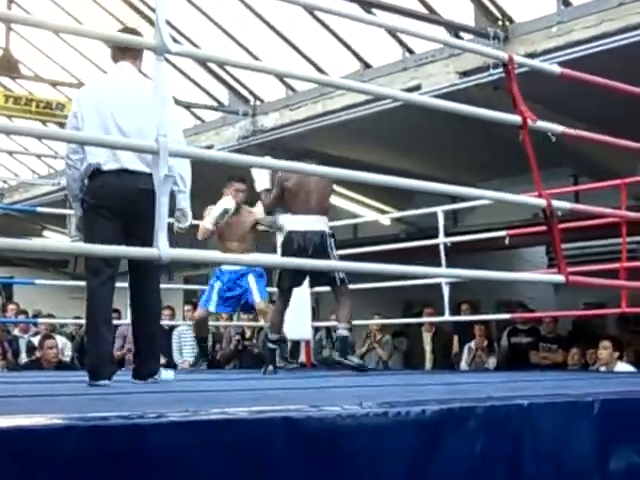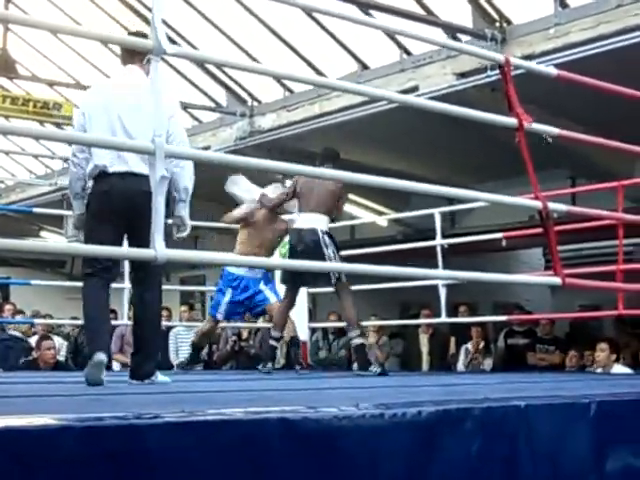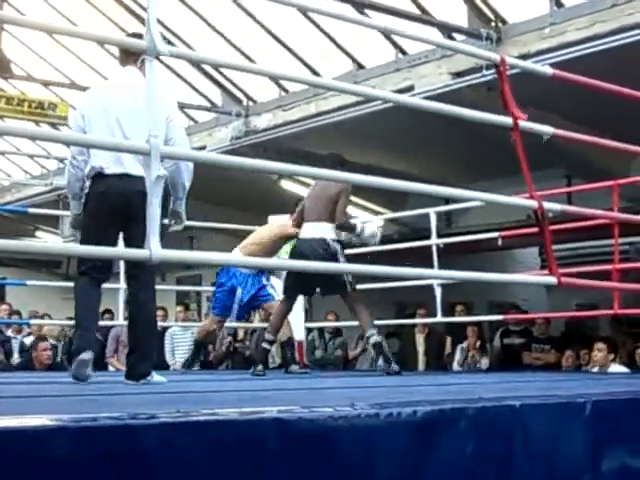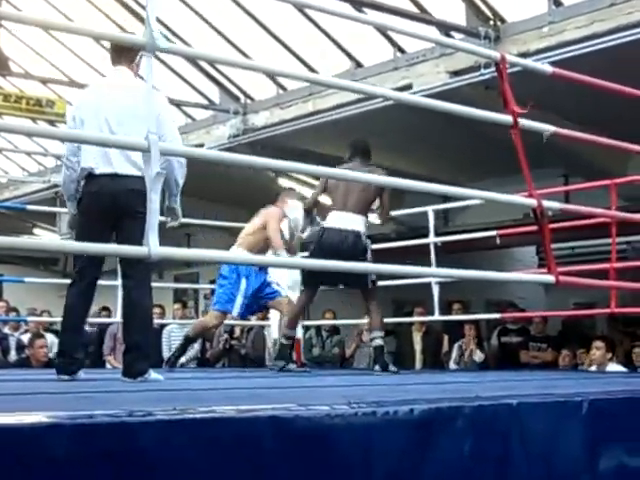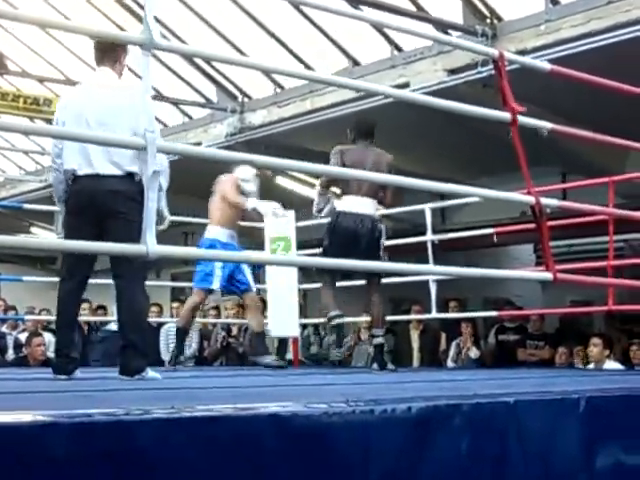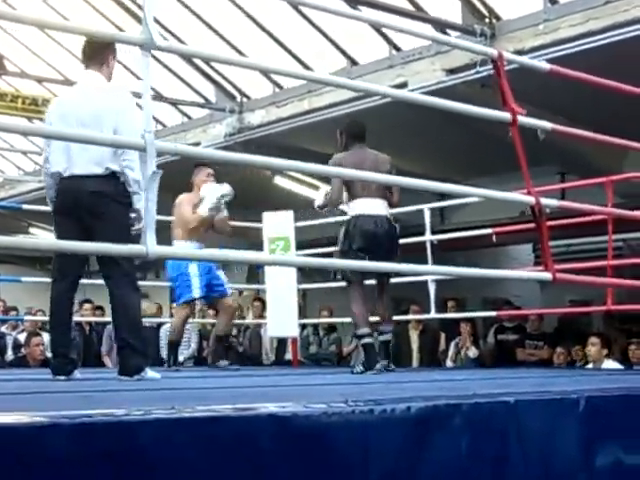
dt=0.2s
person 1, frame 1
left shoulder: (87, 94)
right shoulder: (155, 93)
left elbow: (73, 155)
right elbow: (174, 149)
left wrist: (77, 204)
right wrist: (182, 199)
left hip: (102, 188)
right hip: (144, 188)
left knee: (100, 275)
right knee: (145, 278)
left ankle: (100, 366)
right ankle: (147, 367)
person 1, frame 2
left shoulder: (95, 95)
right shoulder: (162, 97)
left elbow: (78, 154)
right elbow: (179, 156)
left wrist: (78, 203)
right wrist: (181, 206)
left hip: (107, 189)
right hip: (147, 191)
left knee: (97, 272)
right knee: (147, 279)
left ankle: (98, 348)
right ankle: (144, 368)
person 1, frame 3
left shoulder: (93, 96)
right shoulder: (160, 98)
left elbow: (77, 155)
right elbow: (180, 156)
left wrist: (75, 203)
right wrist: (179, 202)
left hip: (103, 190)
right hip: (144, 192)
left knee: (90, 272)
right knee: (141, 279)
left ankle: (83, 347)
right ankle: (140, 368)
person 1, frame 4
left shoulder: (86, 97)
right shoulder: (151, 97)
left elbow: (71, 156)
right elbow: (173, 153)
left wrist: (72, 204)
right wrist: (173, 198)
left hip: (96, 189)
right hip: (136, 190)
left knee: (83, 276)
right knee: (137, 278)
left ankle: (68, 362)
right ankle: (137, 366)
person 1, frame 5
left shoulder: (70, 99)
right shoulder: (134, 96)
left elbow: (58, 157)
right elbow: (152, 153)
left wrist: (62, 202)
right wrist: (158, 199)
left hip: (81, 190)
right hip: (121, 190)
left knee: (73, 277)
right knee: (129, 277)
left ankle: (64, 362)
right ankle: (134, 363)
person 1, frame 6
left shoulder: (59, 102)
right shoulder: (117, 97)
left elbow: (48, 160)
right elbow: (130, 153)
left wrist: (54, 203)
right wrist: (138, 199)
left hip: (67, 191)
right hip: (104, 190)
left knee: (64, 277)
right knee: (120, 277)
left ankle: (62, 363)
right ankle: (133, 364)
person 2, frame 1
left shoulder: (285, 175)
right shoulder: (328, 175)
left elbow: (268, 206)
left wrist: (263, 185)
left hip: (294, 236)
right hip: (321, 235)
left knee: (282, 297)
right knee: (342, 292)
left ankle: (271, 359)
right ankle: (343, 347)
person 2, frame 2
left shoulder: (300, 179)
right shoulder: (339, 182)
left elbow: (273, 204)
right elbow: (334, 215)
left wrist: (260, 197)
left hip: (297, 235)
right hip: (318, 234)
left knee: (289, 296)
right knee: (343, 292)
left ankle: (269, 358)
right ankle: (361, 359)
person 2, frame 3
left shoulder: (314, 188)
right shoulder: (343, 185)
left elbow: (296, 221)
right elbow: (340, 221)
right wrist: (357, 225)
left hip: (303, 245)
right hip: (325, 244)
left knee: (286, 305)
right knee: (356, 303)
left ankle: (261, 362)
right ankle: (382, 358)
person 2, frame 4
right shoulder: (379, 175)
left elbow: (311, 203)
right elbow: (384, 216)
left hip: (328, 233)
right hip: (355, 237)
left knee: (306, 295)
right knee: (370, 297)
left ankle: (282, 354)
right ankle: (380, 358)
person 2, frame 5
left shoulder: (340, 151)
right shoulder: (387, 159)
left elbow: (329, 179)
right elbow: (388, 200)
left wrist: (322, 197)
left hip: (344, 218)
right hip: (370, 221)
left knee: (329, 280)
right knee: (374, 287)
right ankle: (378, 356)
person 2, frame 6
left shoulder: (340, 160)
right shoulder: (385, 159)
left elbow: (335, 197)
right elbow: (395, 199)
left wrist: (322, 202)
left hip: (359, 222)
right hip: (385, 223)
left knee: (355, 287)
right knee: (382, 288)
left ankle: (368, 353)
right ankle: (385, 354)
person 3, frame 1
left shoulder: (251, 213)
right shoulder: (213, 210)
left elbow: (274, 225)
right elbow: (201, 236)
right wrist: (216, 215)
left hip: (249, 271)
right hip: (225, 272)
left knee: (263, 309)
right knee: (200, 316)
person 3, frame 2
left shoulder: (283, 225)
right shoulder: (253, 215)
right elbow: (229, 219)
right wrist: (249, 206)
left hip: (259, 276)
right hip: (234, 276)
left knee: (278, 310)
right knee: (211, 325)
right ankle: (193, 358)
person 3, frame 3
left shoulder: (286, 226)
right shoulder: (288, 225)
left hip: (255, 273)
right hip: (236, 271)
right knee: (215, 322)
right ankle: (194, 358)
person 3, frame 4
left shoulder: (283, 221)
right shoulder: (275, 212)
left elbow: (291, 250)
right elbow: (276, 243)
left wrist: (294, 231)
left hip: (256, 269)
right hip: (238, 267)
left knee: (287, 305)
right knee: (215, 319)
right ankle: (178, 352)
person 3, frame 5
left shoulder: (240, 197)
right shoulder: (225, 180)
right elbow: (236, 201)
left wrist: (250, 189)
right wrist: (262, 204)
left hip: (232, 247)
right hip: (215, 243)
left knee: (253, 300)
right knee: (200, 296)
left ankle: (259, 352)
right ankle: (177, 351)
person 3, frame 6
left shoulder: (209, 200)
right shoulder: (185, 199)
left elbow: (226, 230)
right elbow: (191, 223)
left wrist: (220, 207)
right wrist: (209, 202)
left hip: (203, 257)
right hip: (183, 257)
left knee: (228, 304)
right knee: (185, 308)
left ankle: (218, 355)
right ankle: (171, 359)
